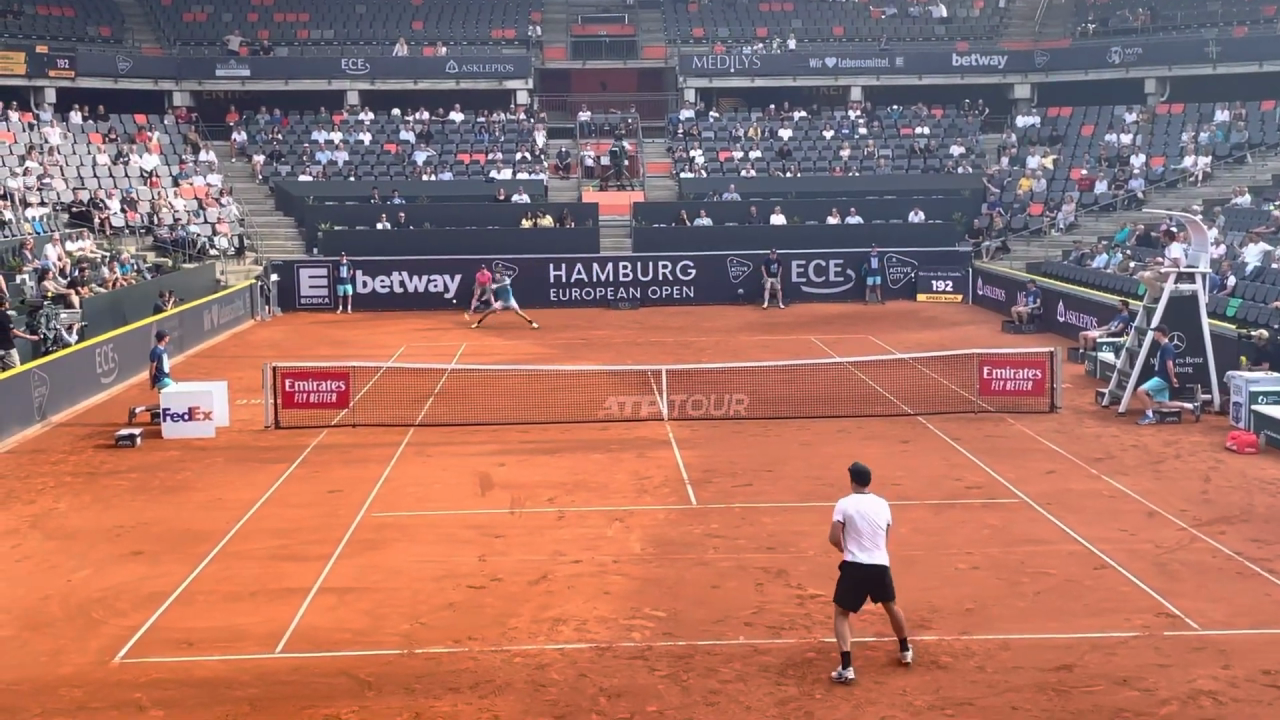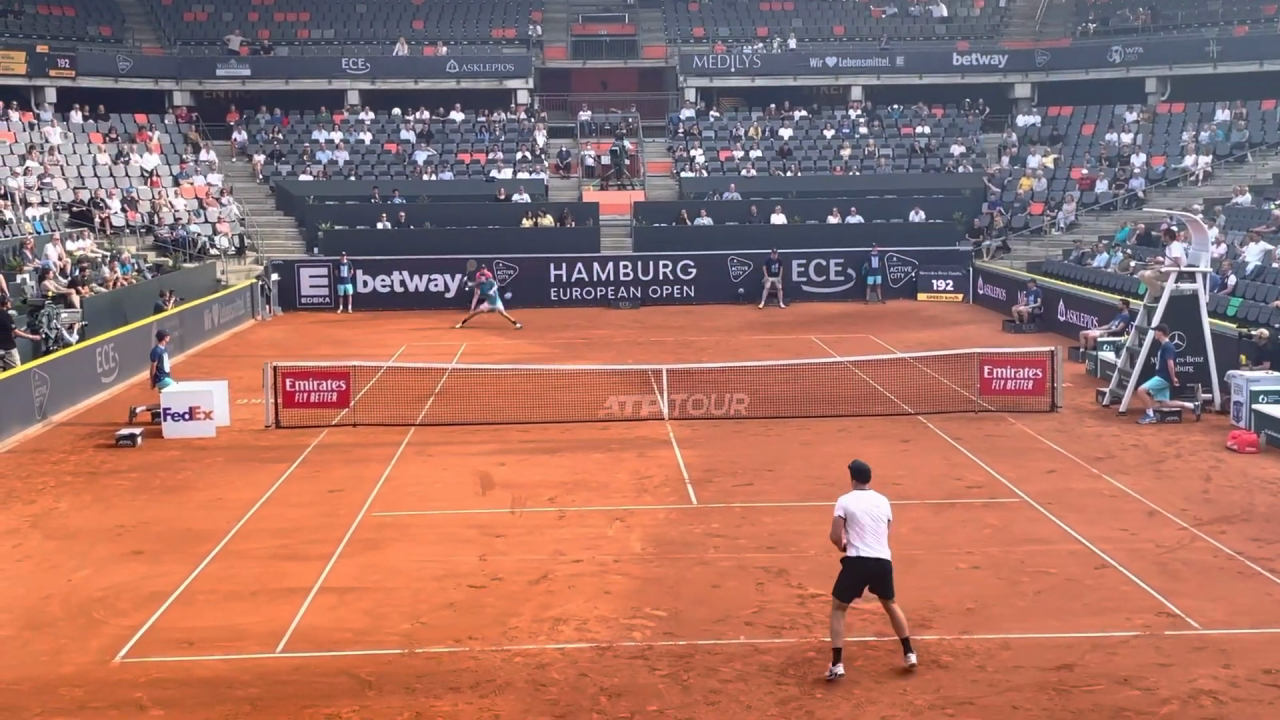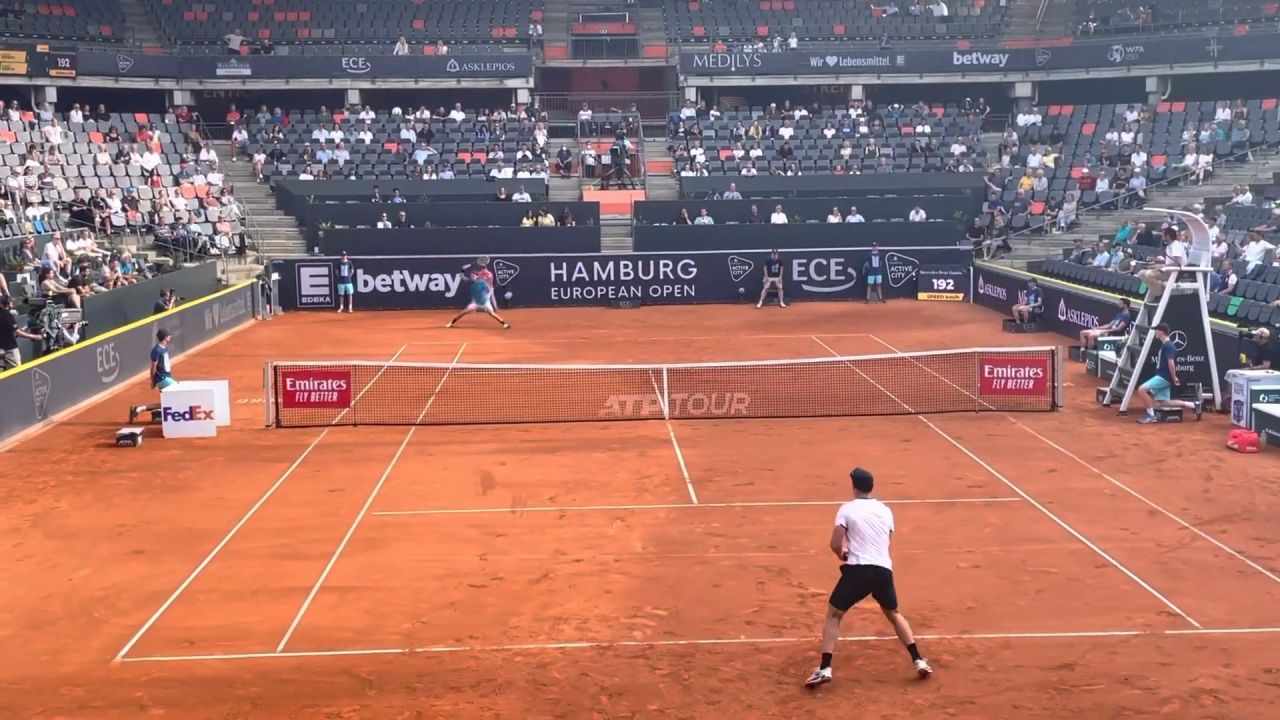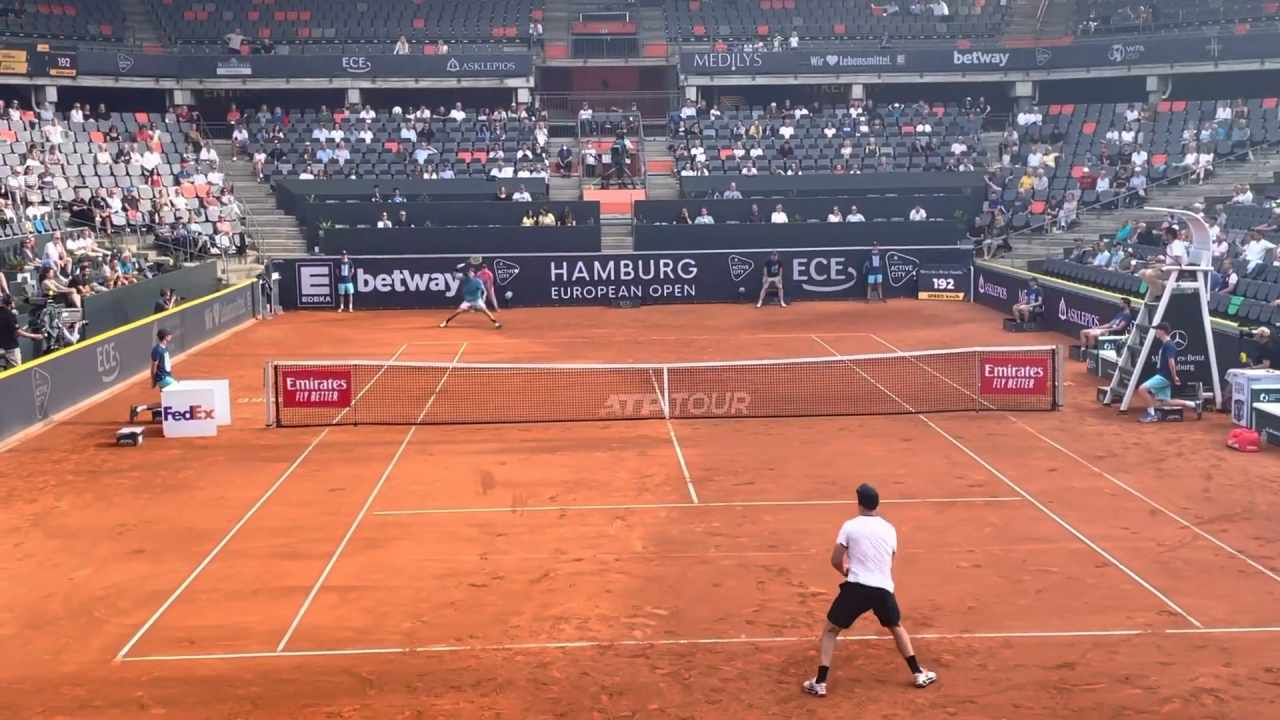
dt=0.1s
person 1, frame 1
left shoulder: (844, 504)
right shoulder: (883, 505)
left elbow: (834, 538)
right elbow: (885, 537)
left hip: (854, 567)
right hip: (880, 567)
left knee: (842, 615)
right knee: (892, 606)
left ankle: (846, 668)
right ankle: (905, 650)
person 1, frame 2
left shoulder: (845, 501)
right shoulder: (883, 501)
left elbow: (834, 536)
left wrist: (843, 546)
left hip: (857, 562)
right hip: (883, 561)
left knee: (838, 609)
right knee: (890, 605)
left ankle: (837, 664)
right ankle: (909, 653)
person 1, frame 3
left shoulder: (847, 509)
right shoulder: (885, 511)
left elbow: (835, 544)
left wrist: (844, 554)
left hip: (857, 570)
right hip: (883, 571)
left knee: (833, 616)
right knee: (894, 615)
left ankle: (824, 669)
right ankle: (918, 661)
person 1, frame 4
left shoulder: (850, 527)
right shoulder: (889, 529)
left elbow: (835, 561)
left wrist: (846, 570)
left hip: (857, 587)
right hip: (883, 588)
left knee: (830, 630)
right knee: (896, 627)
left ankle: (820, 682)
right ankle: (918, 674)
